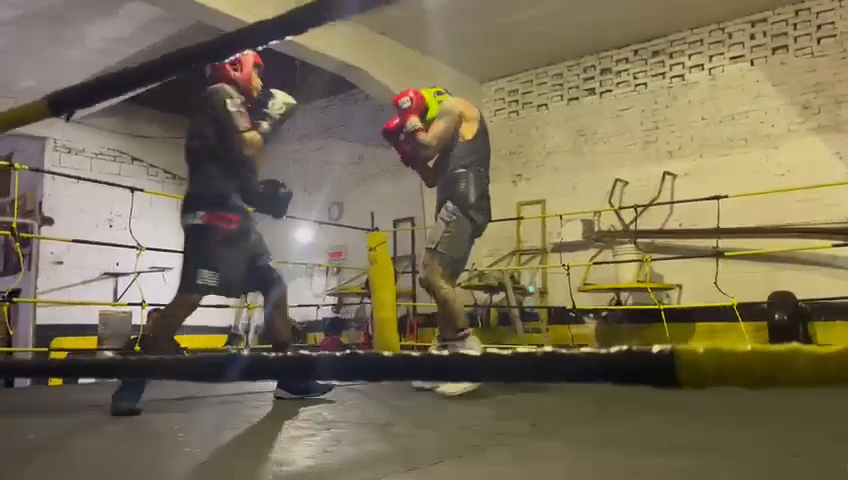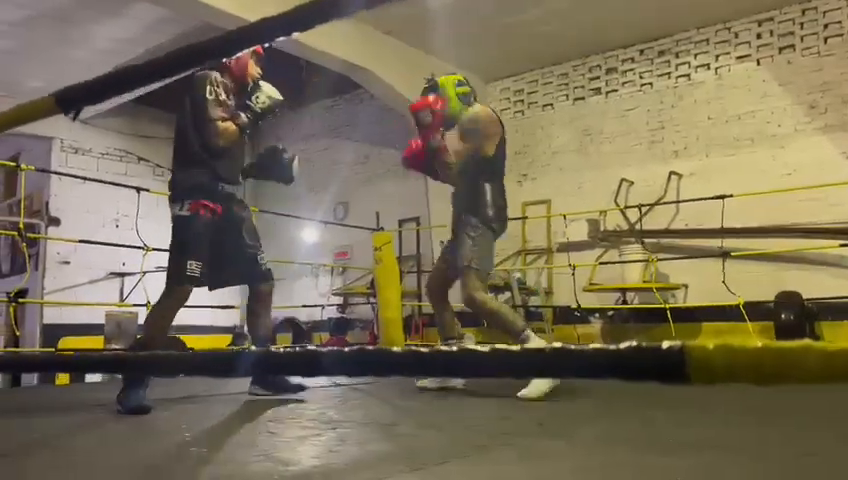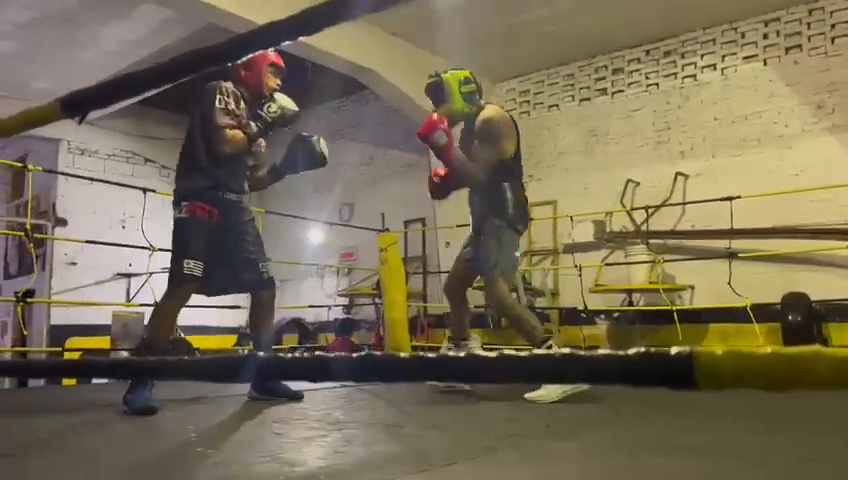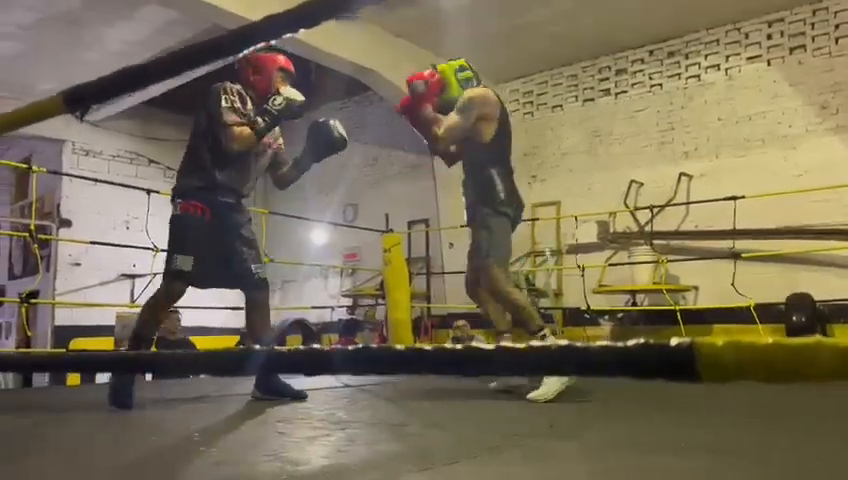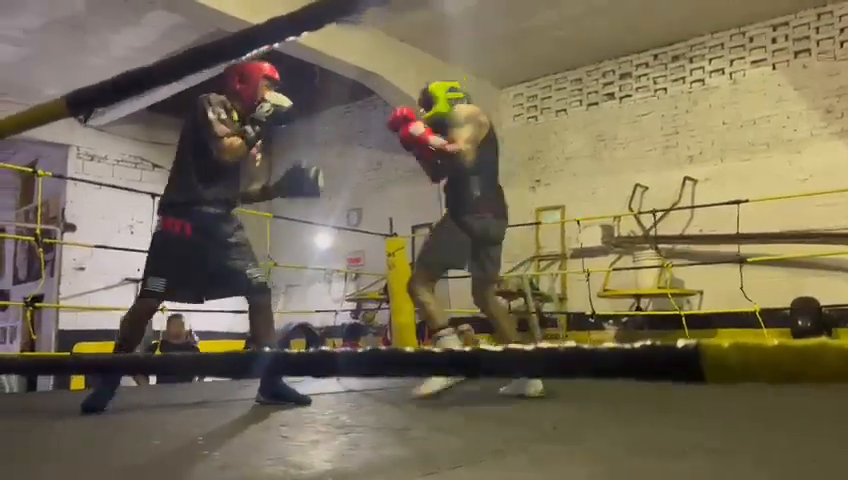
dt=0.2s
person 1, frame 1
left shoulder: (231, 103)
right shoulder: (221, 93)
right elbow: (248, 147)
left wrist: (259, 195)
right wrist: (270, 116)
left hip: (233, 212)
right hip: (212, 213)
left knee: (276, 289)
right knee: (190, 296)
left ankle: (289, 376)
right ankle: (133, 380)
person 1, frame 2
left shoulder: (232, 99)
right shoulder: (207, 80)
right elbow: (219, 137)
left wrist: (257, 167)
right wrist: (253, 110)
left hip: (228, 202)
right hip: (198, 201)
left knee: (263, 282)
right knee: (180, 289)
left ankle: (264, 372)
right ankle: (135, 380)
person 1, frame 3
left shoulder: (251, 113)
right shoulder: (220, 91)
left elbow: (252, 179)
right elbow: (225, 143)
left wrist: (288, 163)
right wrist: (264, 120)
left hip: (234, 209)
right hip: (201, 204)
left knee: (265, 289)
right knee: (181, 289)
left ankle: (263, 377)
right ankle: (140, 383)
person 1, frame 4
left shoulder: (266, 124)
right shoulder: (227, 92)
left elbow: (281, 179)
right elbow: (233, 140)
left wrist: (312, 152)
right wrist: (271, 114)
left hip: (233, 209)
right hip: (198, 204)
left knee: (258, 289)
right knee: (174, 286)
left ankle: (264, 375)
right ankle: (129, 370)
person 1, frame 5
left shoulder: (249, 129)
right shoulder: (211, 104)
right elbow: (225, 151)
left wrist: (284, 185)
right wrist: (259, 122)
left hip: (222, 223)
right hip: (184, 219)
left knee: (260, 293)
right knee: (150, 301)
left ankle: (270, 381)
right ankle: (109, 379)
person 2, frame 1
left shoulder: (454, 105)
right shoulder: (455, 136)
left elbow: (428, 147)
right elbow: (432, 177)
left wrist: (409, 117)
right wrist: (403, 143)
left hip: (462, 203)
right hip: (462, 206)
left knee: (432, 275)
right knee: (442, 283)
left ankle: (470, 353)
person 2, frame 2
left shoulder: (477, 116)
right shoulder: (461, 129)
left elbow: (452, 168)
right elbow: (453, 174)
left wrist: (429, 130)
right wrist: (425, 161)
left hip: (481, 216)
right hip: (467, 217)
left knee: (474, 294)
right knee: (435, 287)
person 2, frame 3
left shoulder: (491, 119)
right shoulder: (469, 127)
left elbow: (477, 176)
left wrist: (442, 146)
right wrist: (446, 180)
left hip: (502, 218)
right hip: (485, 219)
left knee: (498, 297)
right knee: (454, 286)
person 2, frame 4
left shoulder: (478, 97)
right shoulder: (469, 110)
left elbow: (442, 137)
right elbow: (450, 155)
left wrist: (423, 104)
right wrist: (420, 114)
left hip: (492, 204)
right hip: (486, 204)
left knee: (494, 283)
right knee: (477, 285)
person 2, frame 5
left shoulder: (467, 112)
right shoulder: (460, 129)
left elbow: (463, 158)
right elbow: (437, 174)
left wrist: (424, 137)
right wrist: (415, 137)
left hip: (469, 213)
right hip: (492, 216)
left knee: (419, 282)
right knee: (484, 295)
